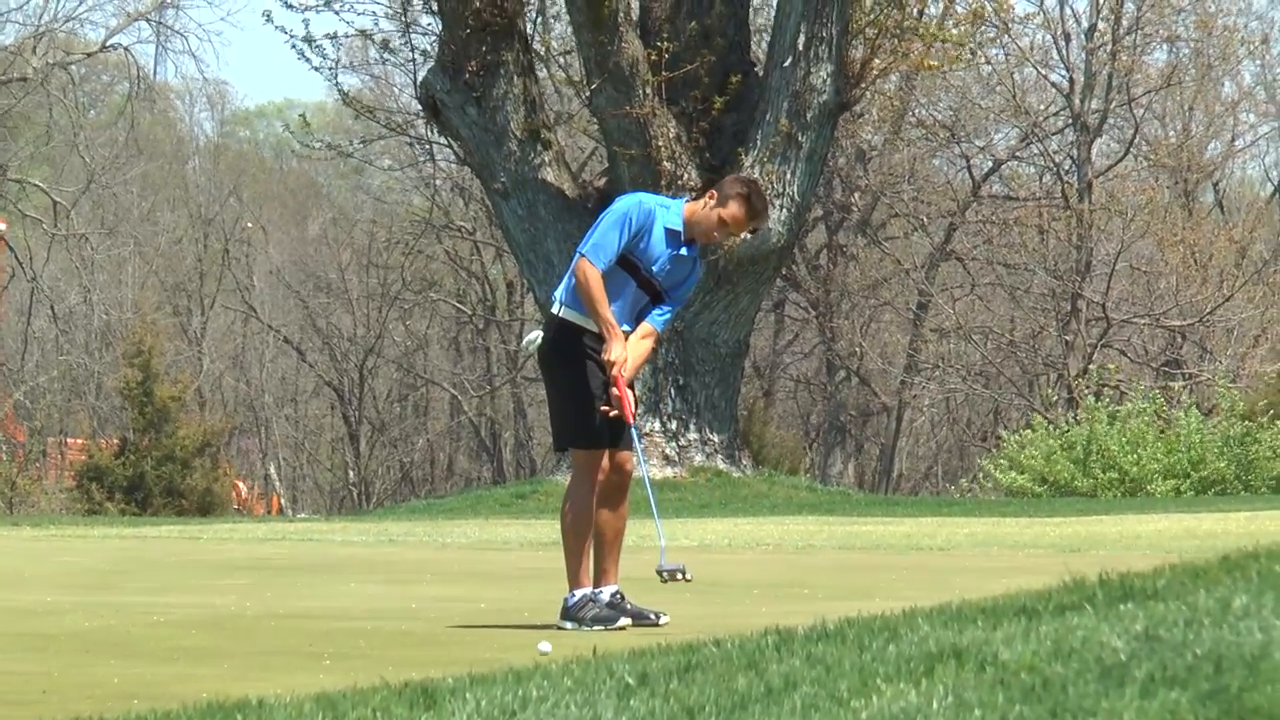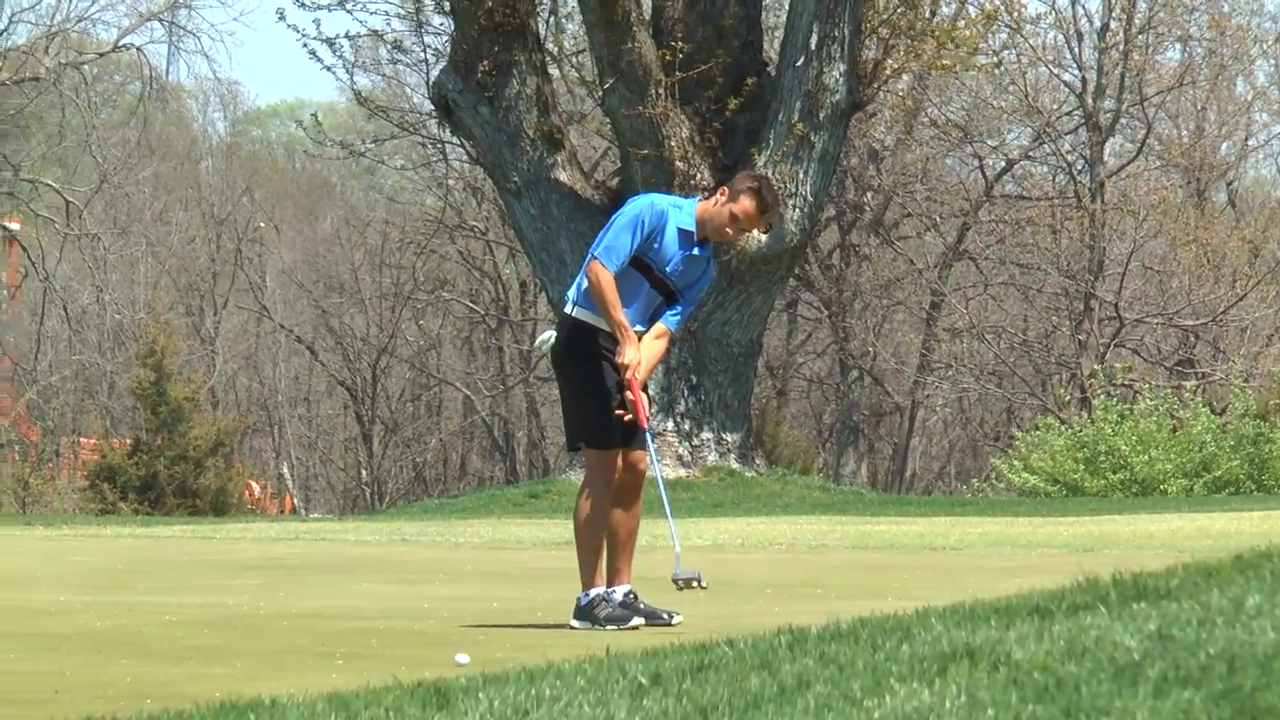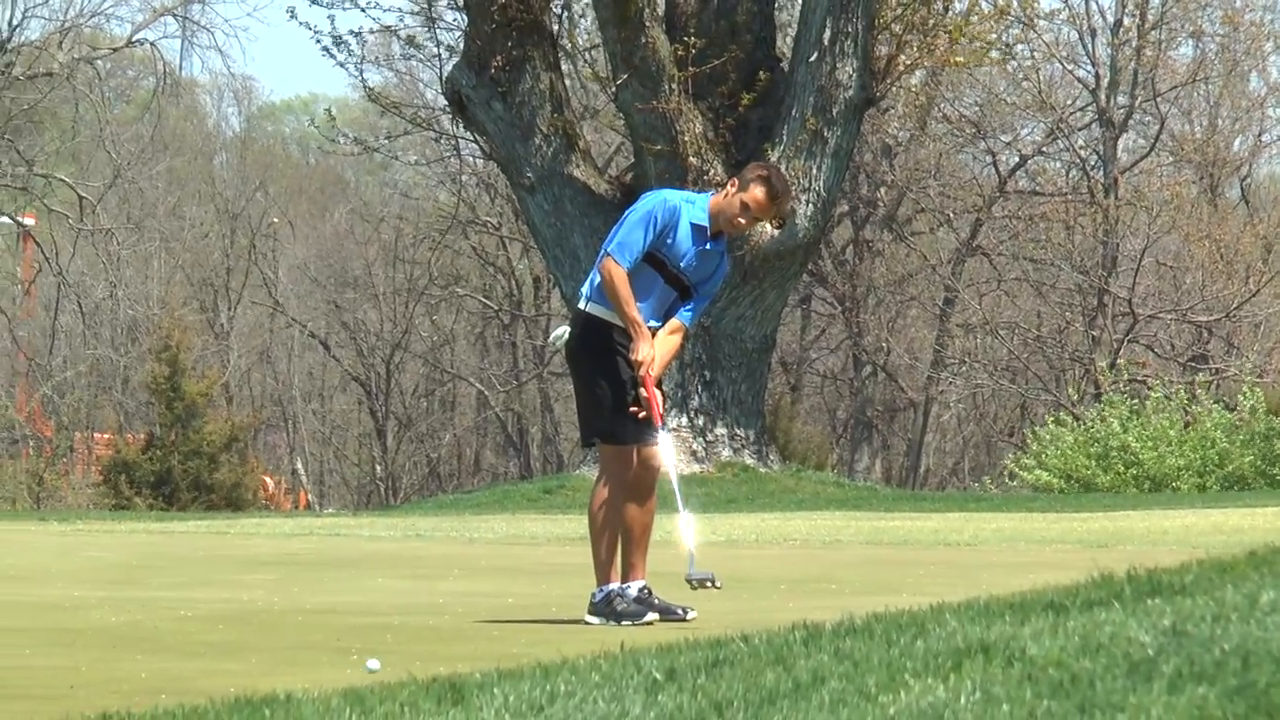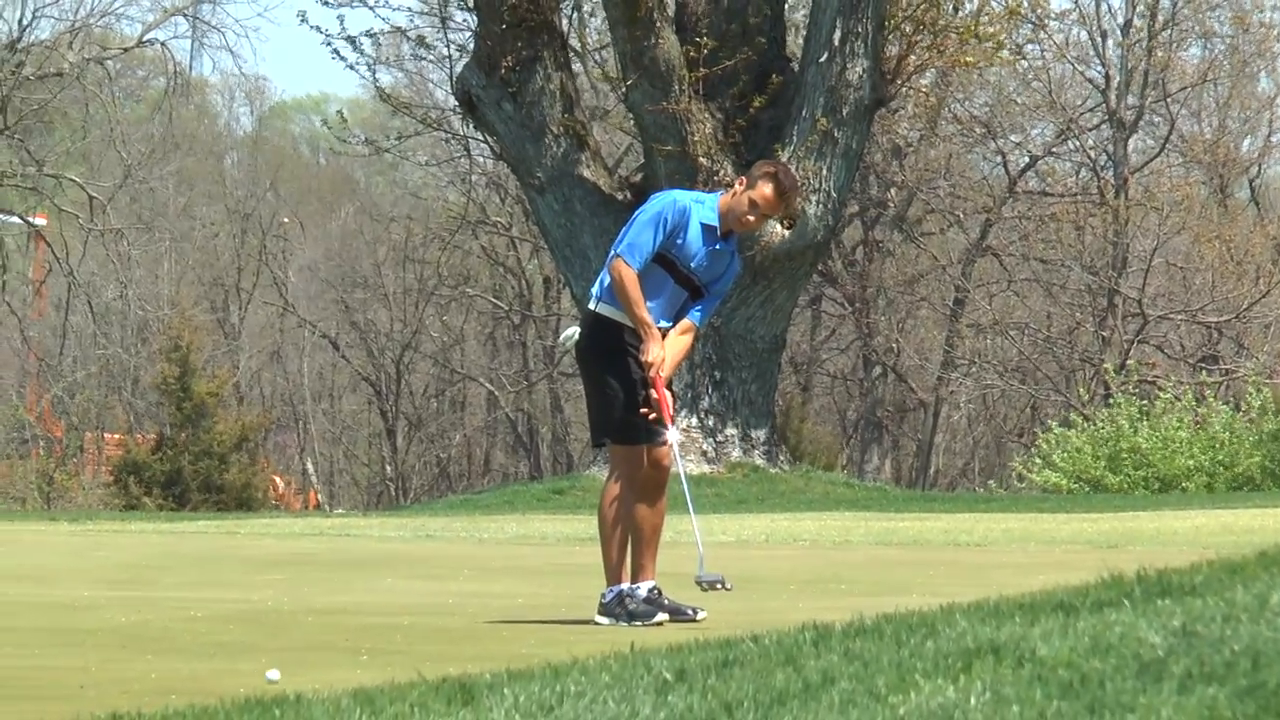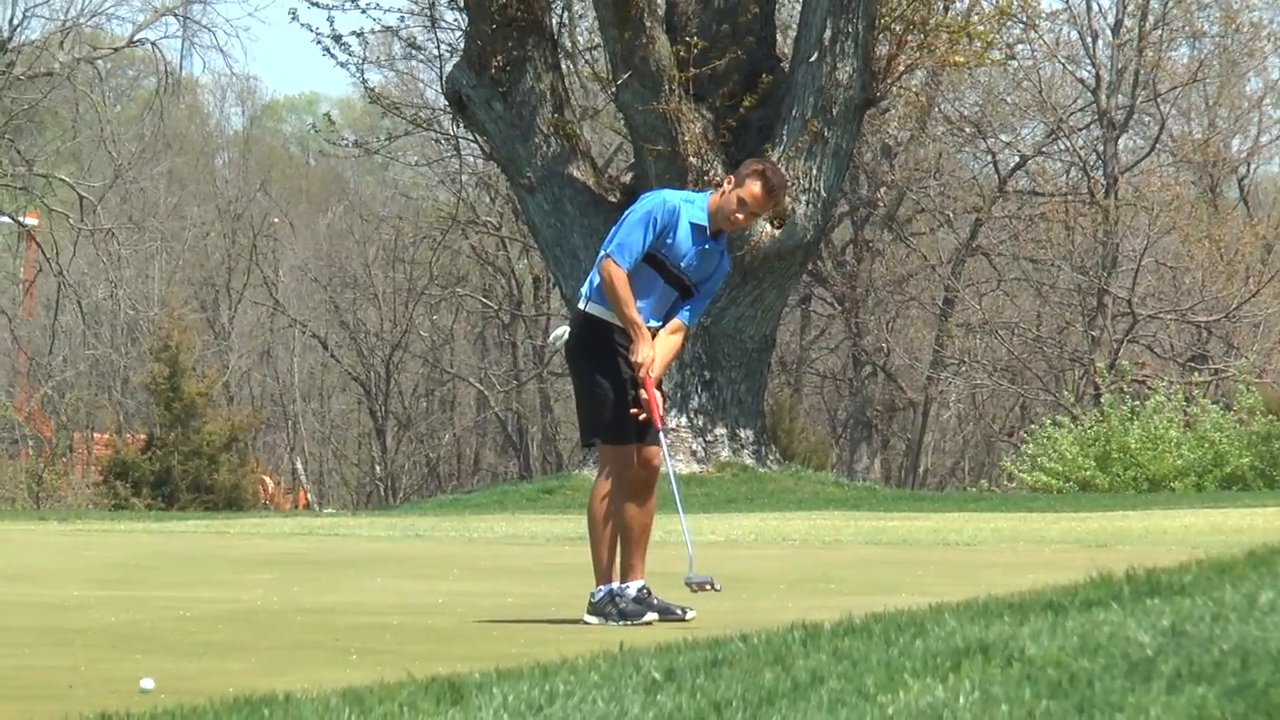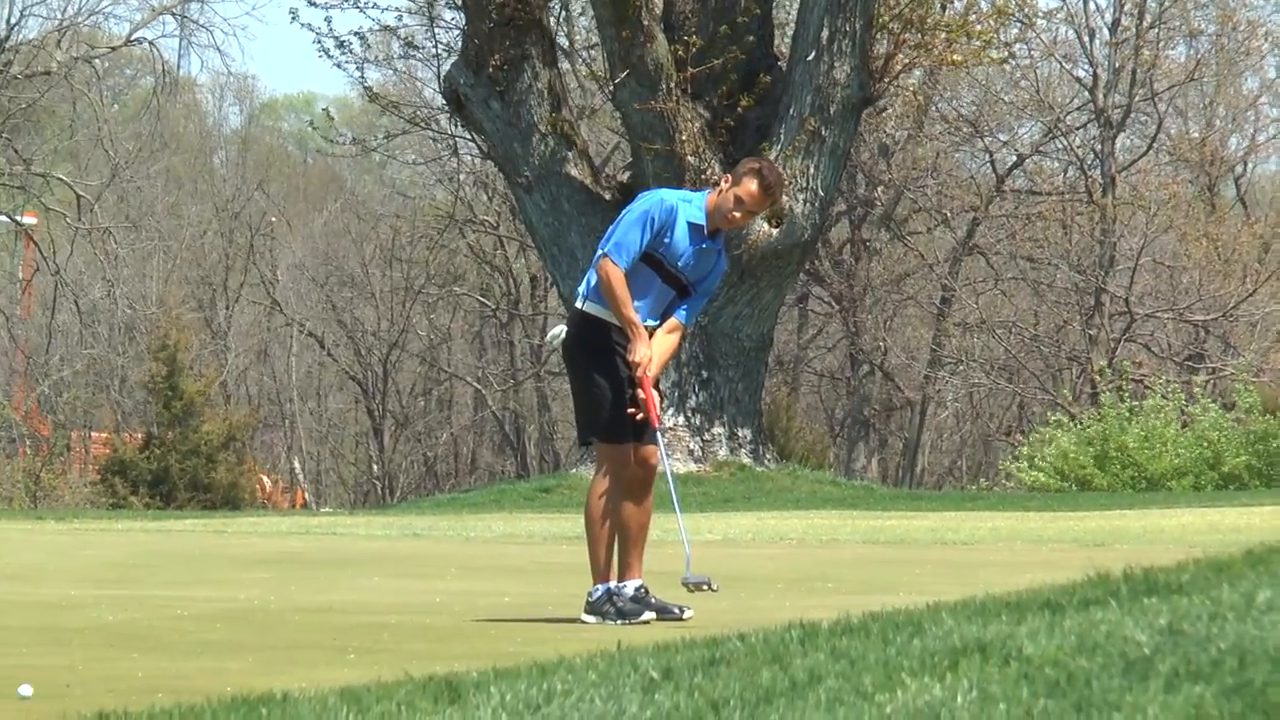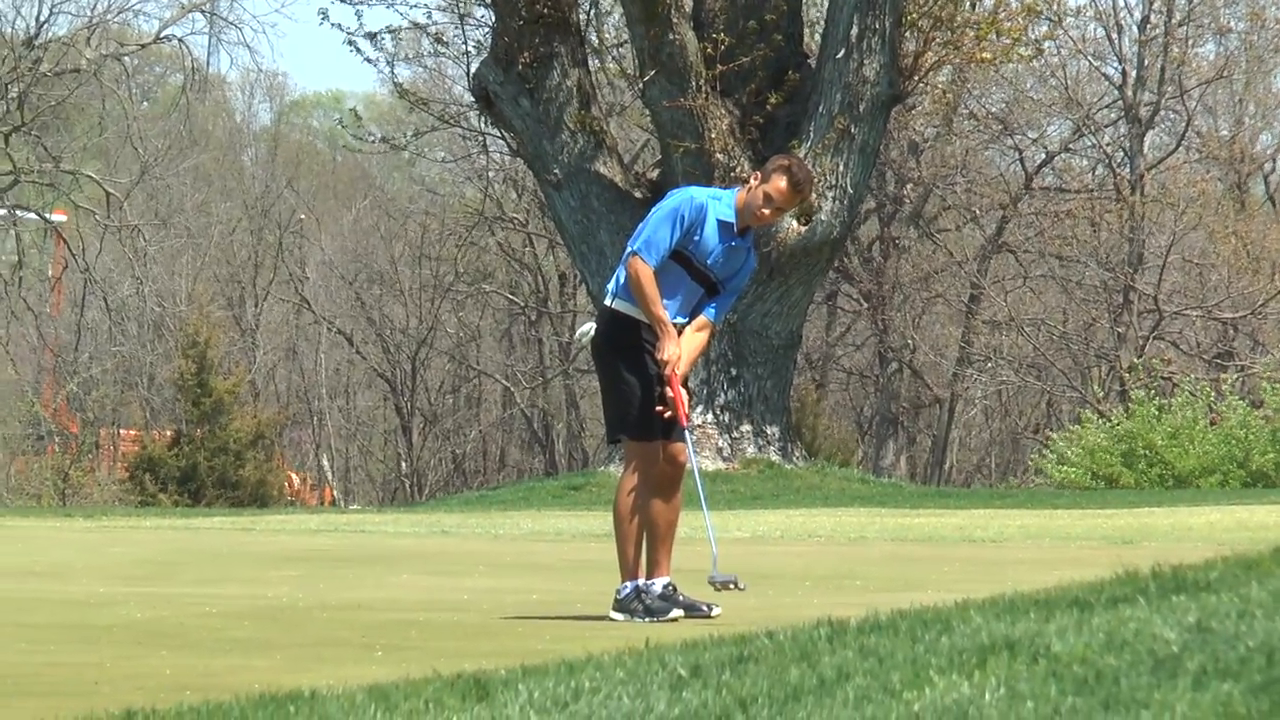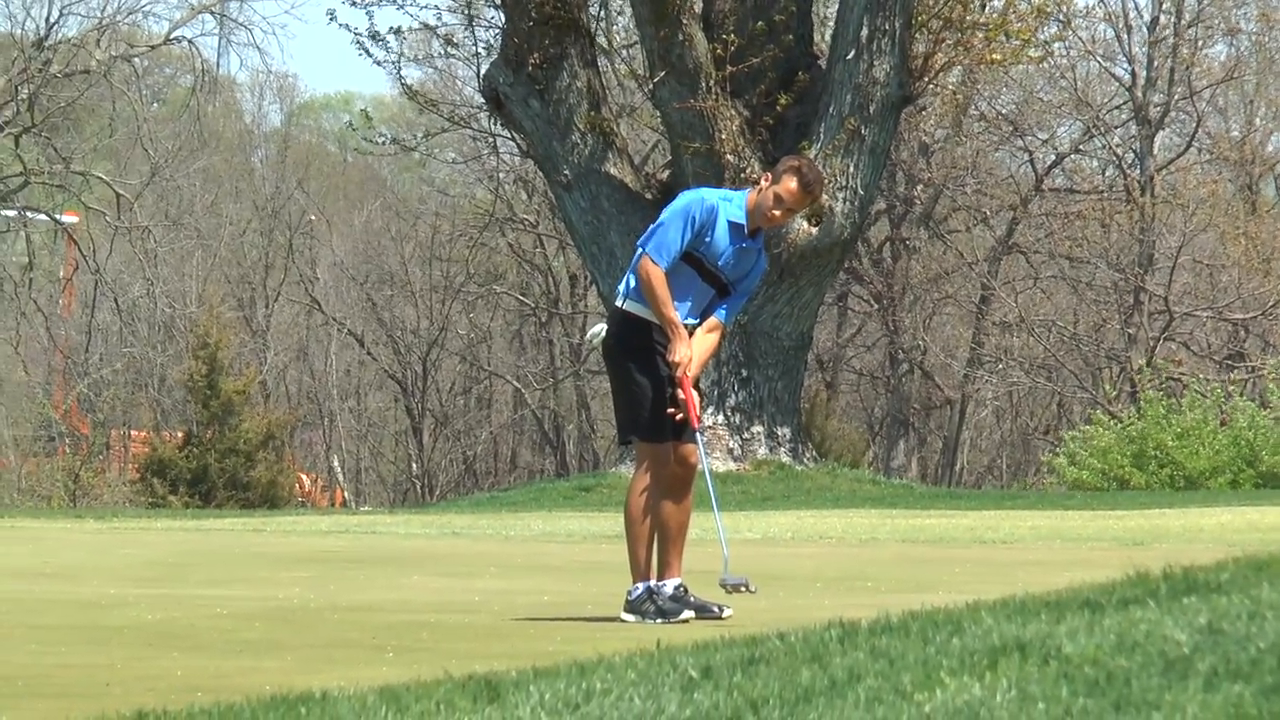
dt=0.3s
person 1, frame 1
left shoulder: (691, 267)
right shoulder: (639, 209)
left elbow: (648, 331)
right elbow: (586, 267)
left wrist: (623, 379)
right wrist: (612, 337)
left hip: (616, 348)
right hip: (573, 335)
left knee: (620, 468)
right knee: (591, 466)
left ankle: (606, 592)
right ankle: (578, 599)
person 1, frame 2
left shoulder: (704, 268)
right shoulder: (651, 211)
left elbow: (661, 331)
right elbow: (598, 269)
left wrist: (638, 382)
right wrist: (625, 339)
left hip: (629, 350)
right hip: (587, 336)
left knee: (634, 468)
right knee: (605, 466)
left ankle: (620, 592)
right ankle: (590, 598)
person 1, frame 3
left shoulder: (718, 262)
right shoulder: (664, 206)
left elbow: (676, 326)
right elbow: (611, 265)
left wrist: (652, 376)
right wrist: (640, 336)
left hip: (643, 344)
right hip: (600, 331)
left knee: (648, 464)
right knee: (618, 460)
left ankle: (634, 587)
right ankle: (605, 594)
person 1, frame 4
left shoulder: (729, 262)
right shoulder: (674, 206)
left elbow: (687, 326)
right elbow: (621, 266)
left wrist: (663, 379)
right wrist: (650, 336)
left hip: (653, 346)
right hip: (612, 331)
left knee: (657, 464)
right knee: (629, 461)
left ankle: (644, 588)
right ankle: (614, 594)
person 1, frame 5
left shoulder: (718, 261)
right shoulder: (664, 206)
left elbow: (677, 326)
right elbow: (612, 266)
left wrist: (652, 377)
right wrist: (640, 336)
left hip: (643, 344)
right hip: (600, 332)
left knee: (647, 464)
right knee: (617, 462)
left ankle: (633, 587)
right ankle: (603, 594)
person 1, frame 6
left shoulder: (716, 261)
right shoulder: (662, 206)
left elbow: (675, 325)
right elbow: (609, 266)
left wrist: (650, 378)
right wrist: (637, 335)
left hip: (640, 344)
right hip: (599, 331)
left knee: (645, 463)
right knee: (615, 461)
left ankle: (630, 587)
right ankle: (601, 593)
person 1, frame 7
left shoulder: (745, 258)
right shoulder: (692, 203)
left elbow: (703, 323)
right elbow: (637, 262)
left wrist: (679, 374)
right wrist: (665, 334)
left hip: (668, 342)
right hip: (626, 329)
left knee: (673, 461)
right knee: (643, 459)
left ankle: (659, 585)
right ankle: (629, 591)
person 1, frame 8
left shoulder: (756, 260)
right shoulder: (702, 205)
left elbow: (714, 324)
right elbow: (649, 265)
left wrist: (690, 378)
right wrist: (677, 335)
left hip: (680, 342)
right hip: (639, 330)
left knee: (684, 462)
right knee: (655, 460)
left ankle: (670, 586)
right ankle: (640, 592)
